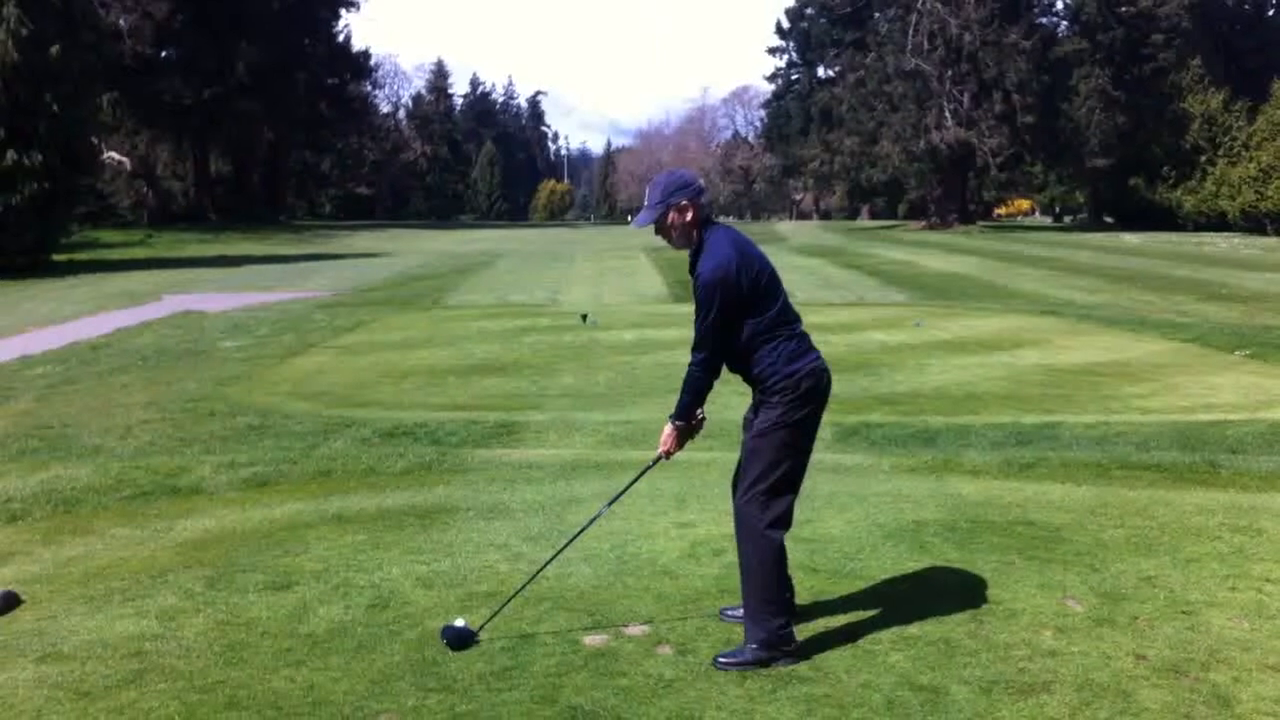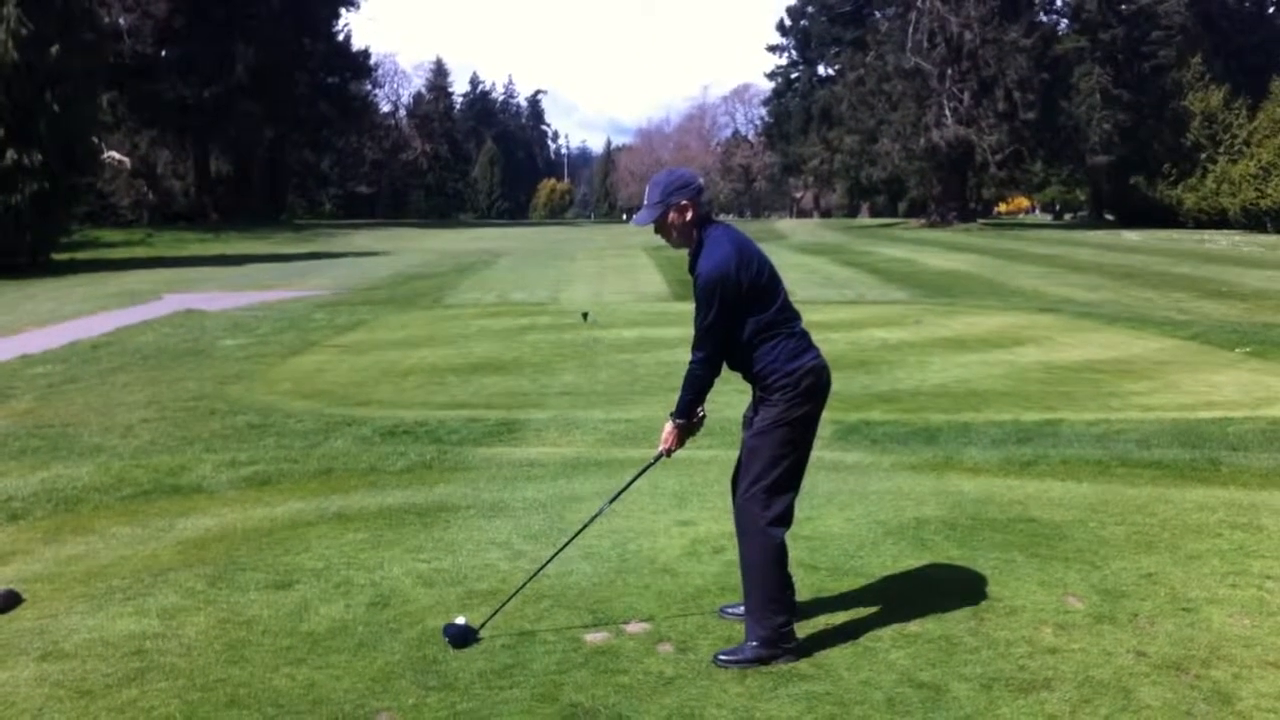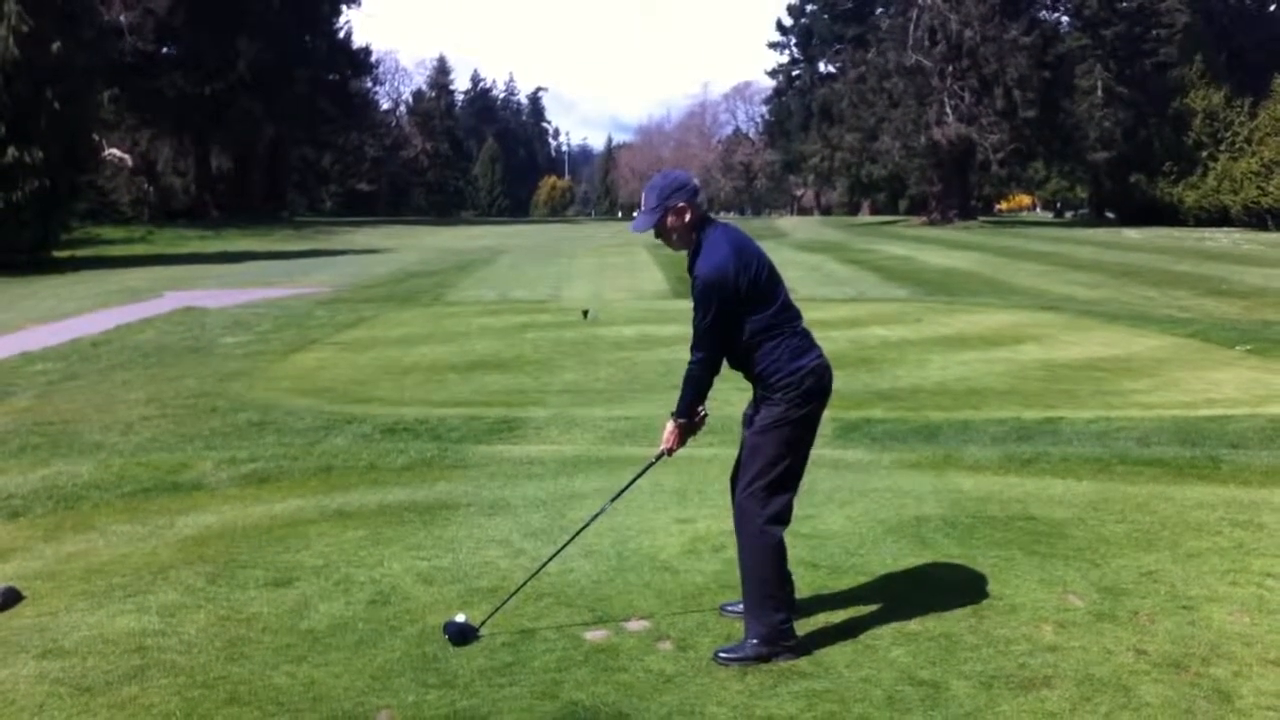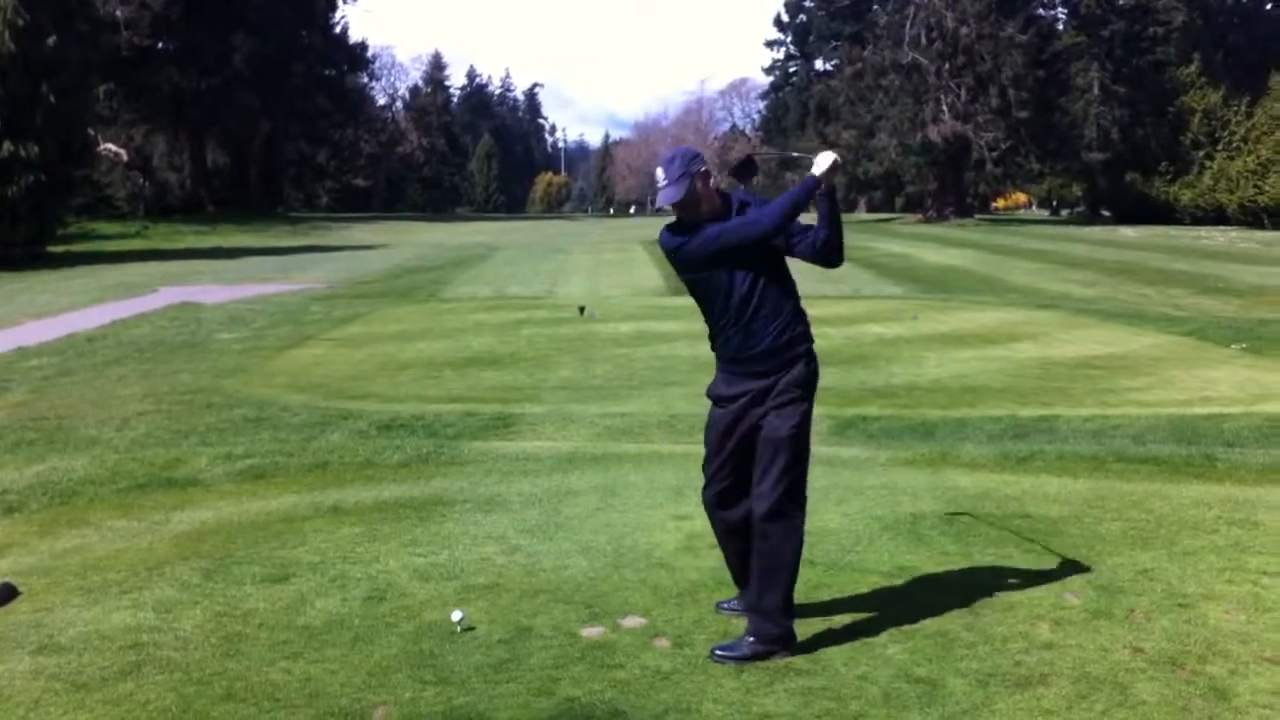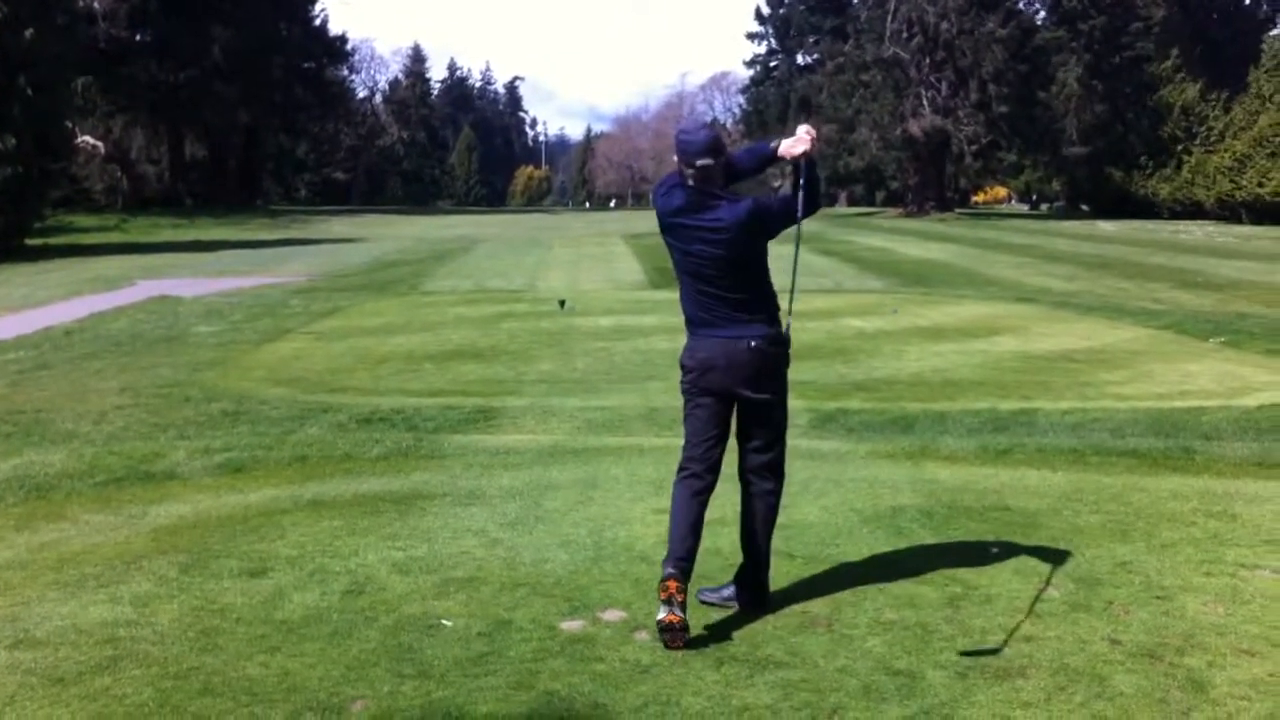
dt=1s
person 1, frame 1
left shoulder: (718, 263)
right shoulder: (721, 244)
left elbow: (708, 353)
right elbow: (716, 346)
left wrist: (679, 418)
right wrist: (692, 408)
left hip: (790, 387)
right hip: (785, 381)
left knee: (757, 504)
right knee: (752, 494)
left ankle: (771, 637)
right ankle: (771, 603)
person 1, frame 2
left shoulder: (717, 263)
right shoulder: (720, 243)
left elbow: (707, 352)
right elbow: (716, 345)
left wrist: (680, 418)
right wrist: (692, 408)
left hip: (790, 385)
right hip: (784, 379)
left knee: (759, 503)
right knee: (750, 492)
left ankle: (772, 635)
right ankle: (770, 600)
person 1, frame 3
left shoulder: (716, 265)
right shoulder: (718, 242)
left elbow: (706, 352)
right elbow: (714, 346)
left wrist: (681, 416)
right wrist: (693, 405)
left hip: (792, 384)
right hip: (783, 379)
left knee: (757, 502)
right knee: (748, 489)
left ankle: (772, 633)
right ankle: (769, 596)
person 1, frame 4
left shoulder: (755, 207)
right shoulder: (675, 241)
left elbow: (828, 254)
right elbow: (761, 230)
left wrist: (825, 189)
right wrist: (811, 181)
left hip: (788, 376)
right hip: (733, 382)
left knee: (775, 502)
right knee: (722, 496)
left ankle: (770, 629)
right ankle: (756, 593)
person 1, frame 5
left shoulder: (666, 201)
right shoulder: (745, 215)
left elbow: (727, 171)
right elbow: (808, 203)
left wrist: (776, 148)
right wrist: (801, 155)
left hip: (705, 354)
right hip: (761, 350)
left knee: (697, 468)
right knee: (762, 471)
left ankle: (675, 574)
right ankle: (751, 584)
